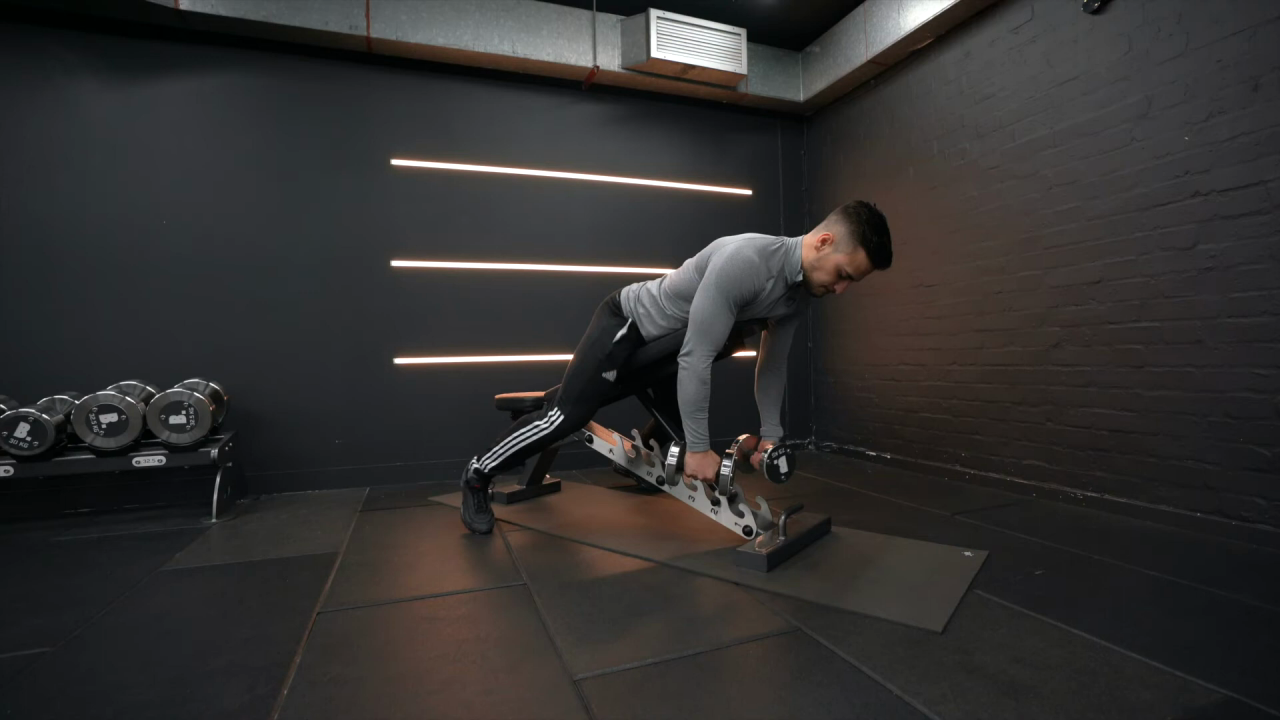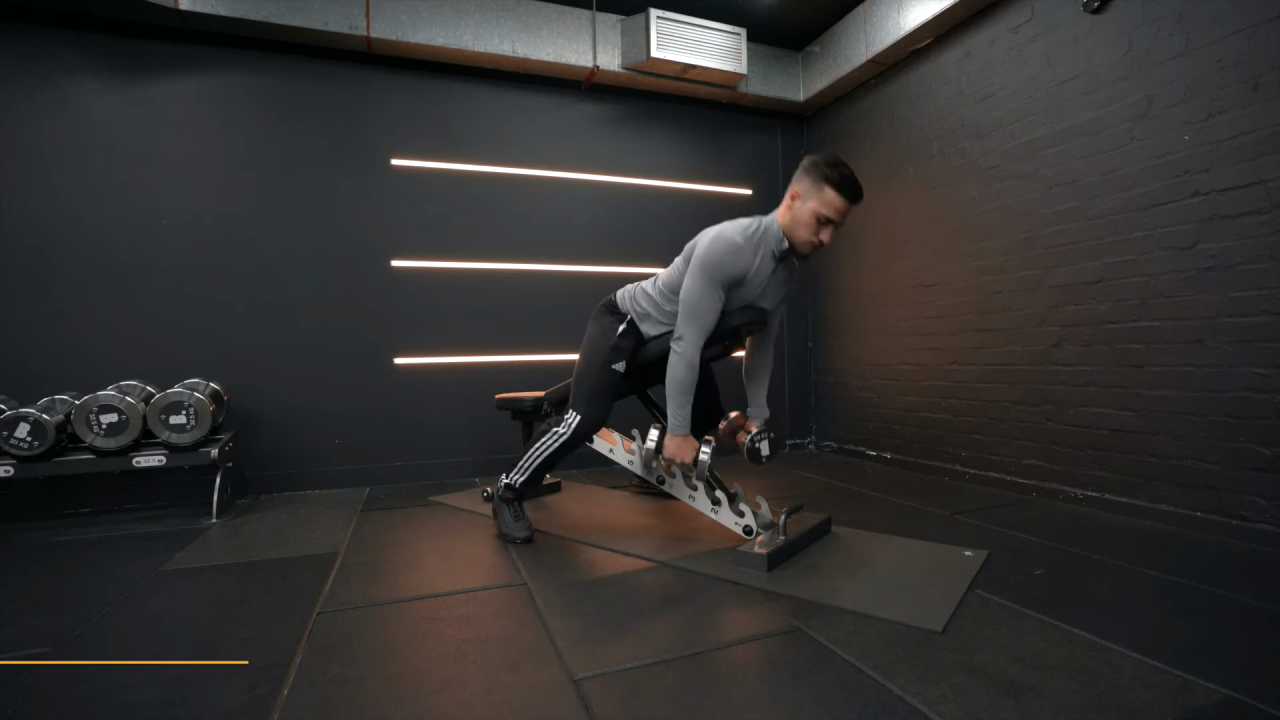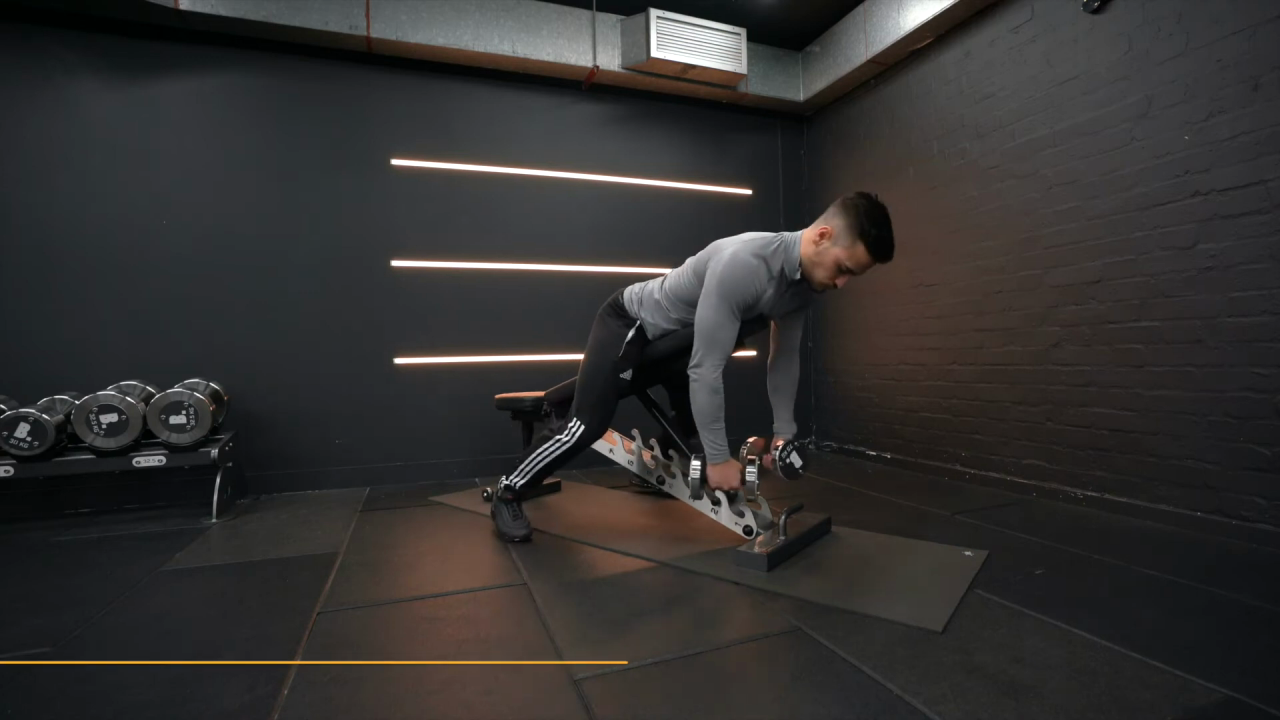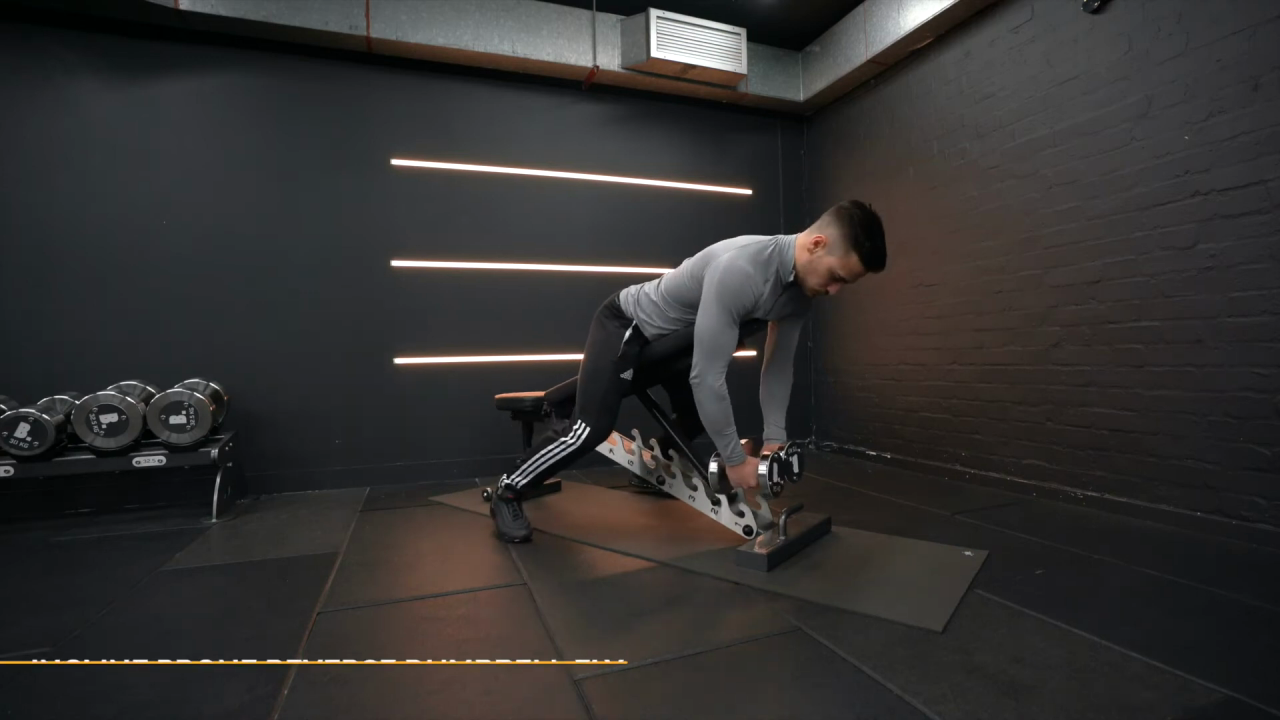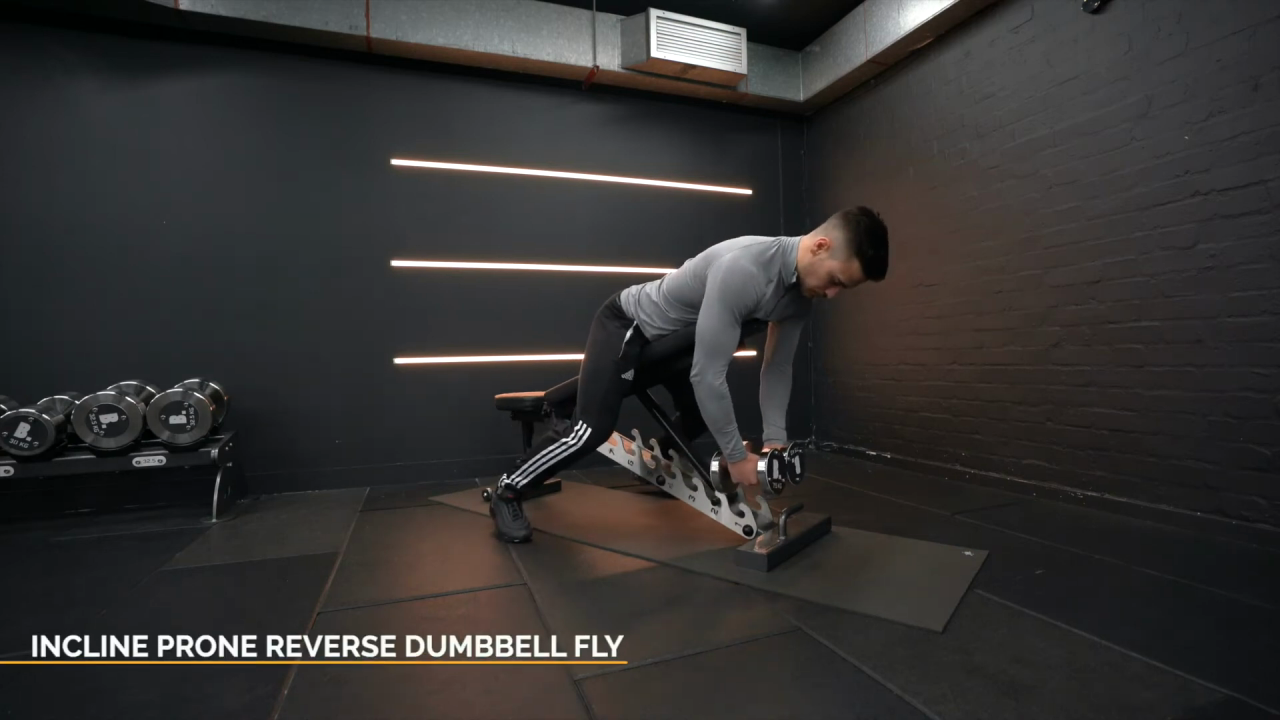
dt=0.7s
person 1, frame 1
left shoulder: (798, 293)
right shoulder: (744, 261)
left elbow: (772, 364)
right elbow: (696, 358)
left wrist: (770, 434)
right wrist: (698, 448)
left hip: (667, 336)
right hip: (626, 321)
left knee: (681, 415)
right knee: (568, 415)
right ankle: (480, 476)
person 1, frame 2
left shoulder: (786, 269)
right shoulder: (728, 245)
left elbow: (761, 343)
right elbow: (687, 342)
left wrist: (756, 415)
right wrist: (677, 432)
left hip: (666, 333)
right hip: (625, 321)
left knee: (708, 416)
right knee: (585, 418)
right ankle: (509, 492)
person 1, frame 3
left shoulder: (803, 284)
right shoulder: (742, 265)
left elbow: (785, 358)
right elbow: (706, 368)
left wrist: (783, 431)
right wrist: (719, 459)
left hip: (674, 334)
right hip: (629, 323)
left knee: (699, 416)
right knee: (587, 425)
right ankle: (508, 494)
person 1, frame 4
left shoulder: (799, 288)
right shoulder: (739, 270)
left elbow: (779, 365)
right elbow: (708, 376)
left wrist: (774, 438)
right wrist: (735, 460)
left hip: (671, 334)
right hip: (627, 324)
left knee: (699, 414)
right knee: (592, 428)
right ankle: (508, 493)
person 1, frame 5
left shoulder: (800, 291)
right shoulder: (742, 270)
left elbow: (777, 366)
right elbow: (707, 374)
left wrist: (775, 439)
right wrist: (737, 457)
left hip: (671, 334)
right hip: (628, 324)
left knee: (702, 413)
right knee: (592, 429)
right ankle: (507, 493)
